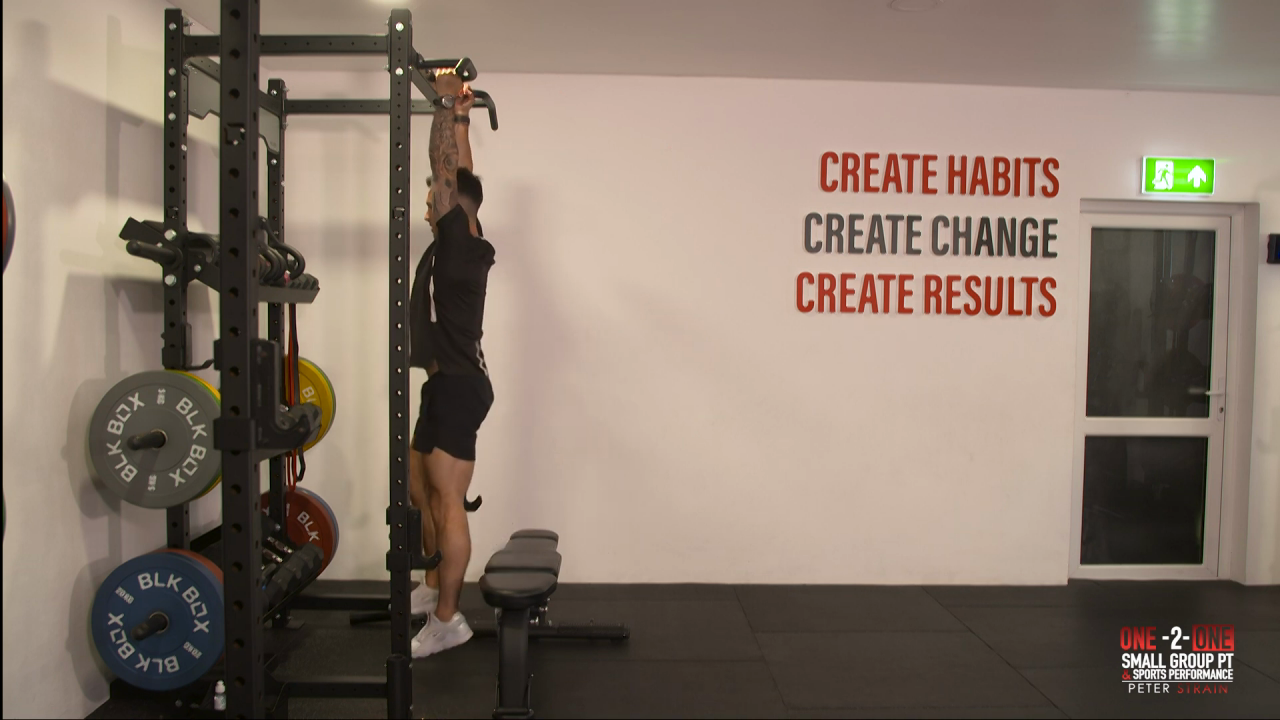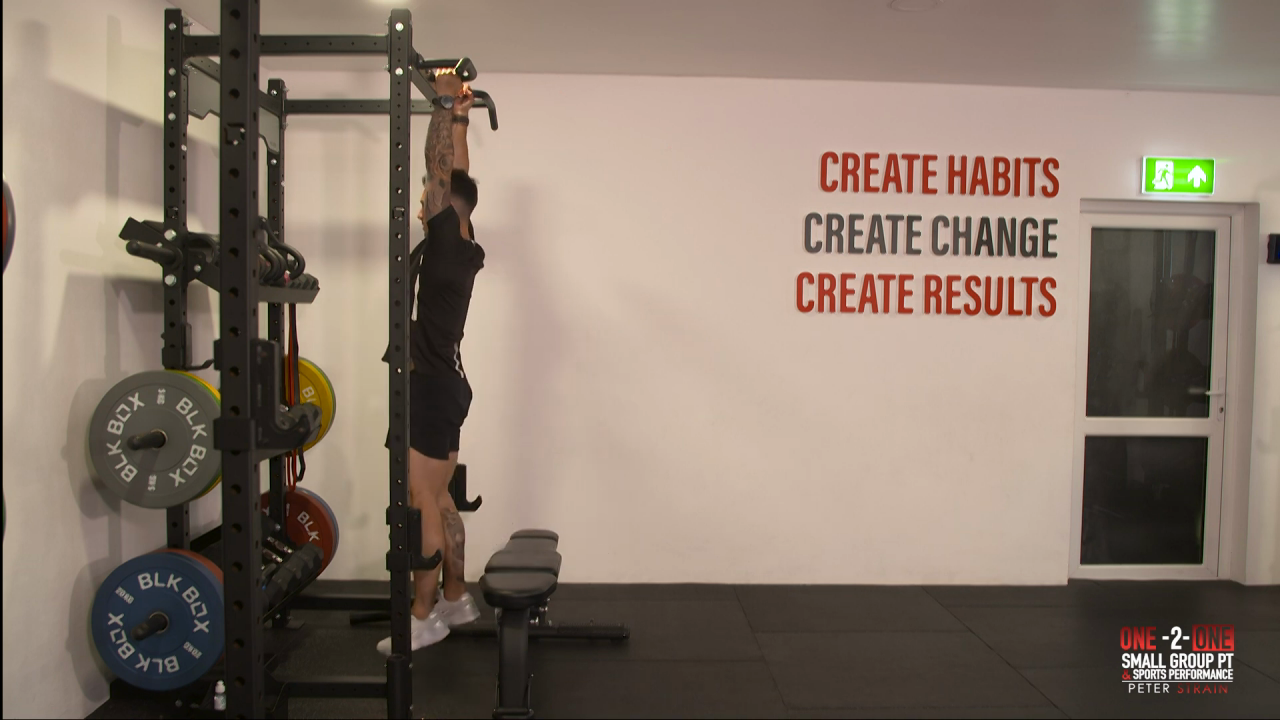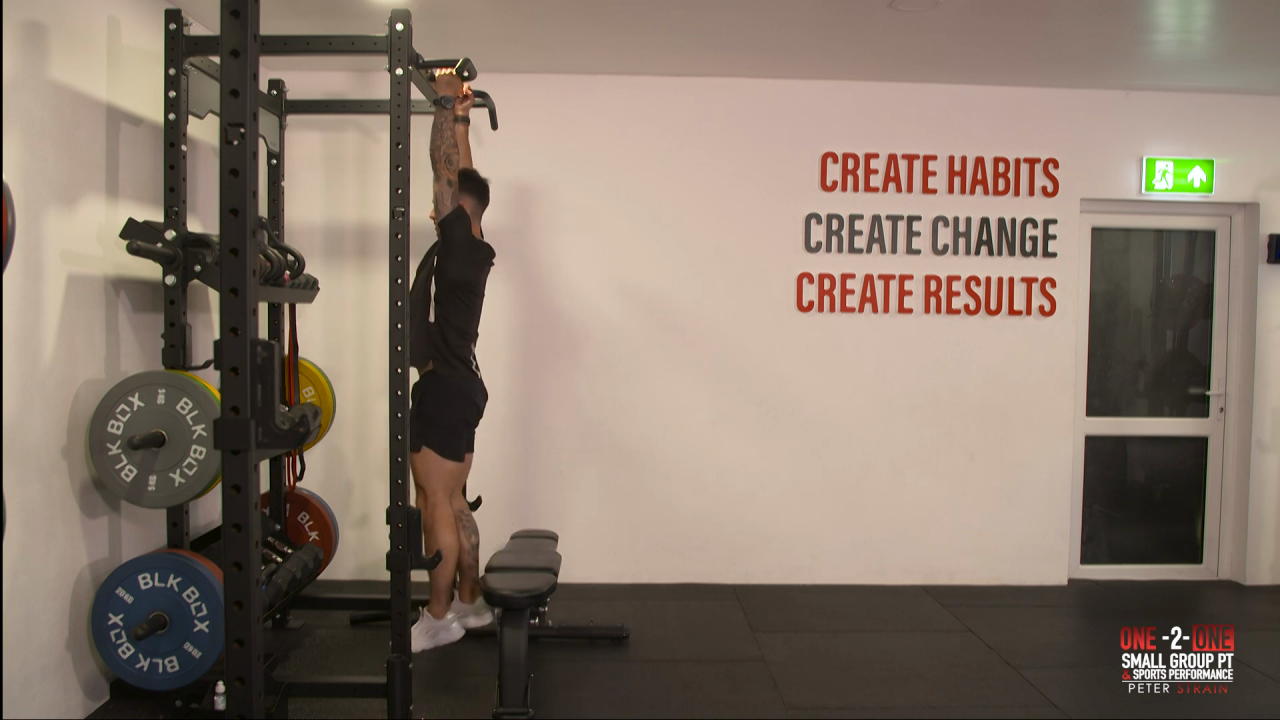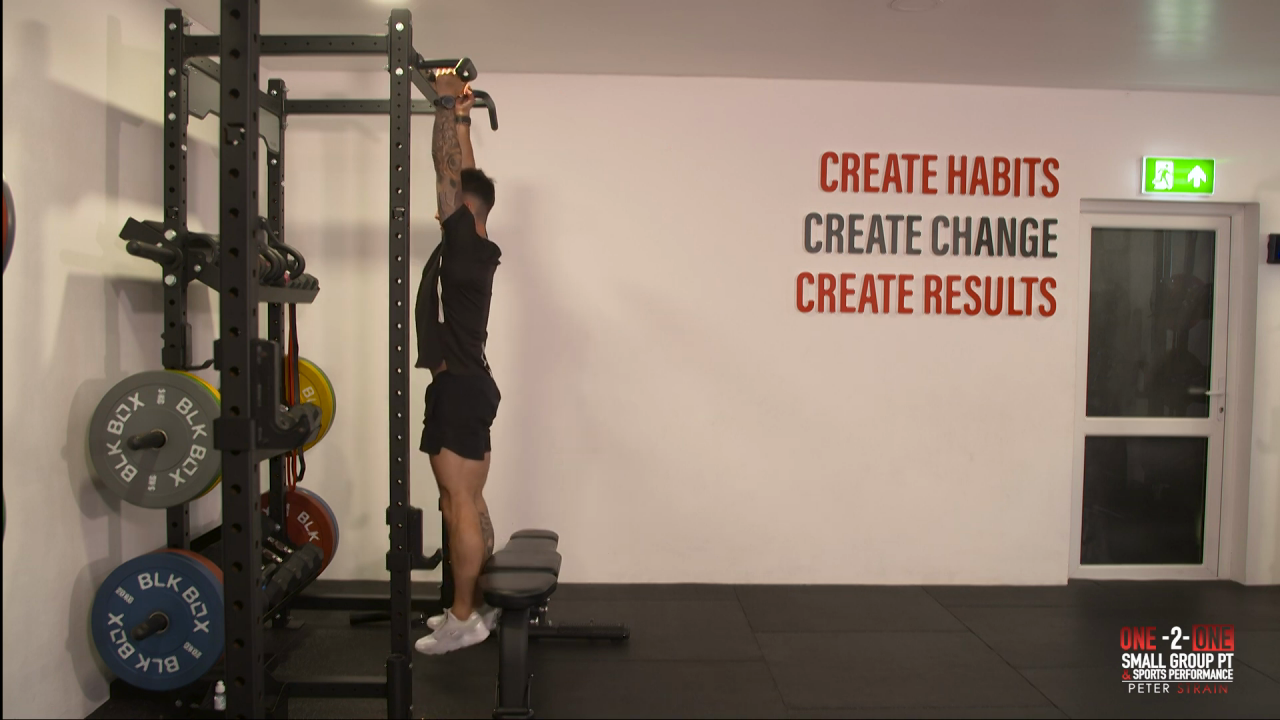
dt=0.5s
person 1, frame 1
left shoulder: (457, 240)
right shoulder: (462, 242)
left elbow: (445, 169)
right elbow: (458, 171)
left wrist: (447, 105)
right wrist: (460, 116)
left hip: (456, 386)
right hip: (451, 384)
left knee: (445, 502)
right knee: (419, 487)
left ankle: (447, 619)
right ankle: (435, 585)
person 1, frame 2
left shoulder: (445, 240)
right shoulder: (459, 244)
left elbow: (439, 169)
right elbow: (455, 174)
left wrist: (444, 105)
right wrist: (459, 118)
left hip: (430, 385)
right hip: (443, 383)
left knee: (420, 505)
right knee: (437, 501)
left ankle: (422, 618)
right ankle: (455, 597)
person 1, frame 3
left shoulder: (459, 243)
right shoulder: (470, 247)
left elbow: (444, 170)
right elbow: (460, 175)
left wrist: (446, 106)
right wrist: (459, 116)
left hip: (444, 387)
right hip: (455, 384)
left knee: (435, 506)
right knee: (450, 503)
left ankle: (438, 617)
right ankle: (469, 602)
person 1, frame 4
left shoulder: (463, 243)
right shoulder: (473, 248)
left elbow: (446, 170)
right elbow: (462, 174)
left wrist: (446, 106)
right wrist: (459, 117)
left hip: (458, 387)
right hip: (467, 384)
left knee: (459, 506)
right knee: (468, 503)
left ankle: (463, 619)
right ankle: (476, 606)
